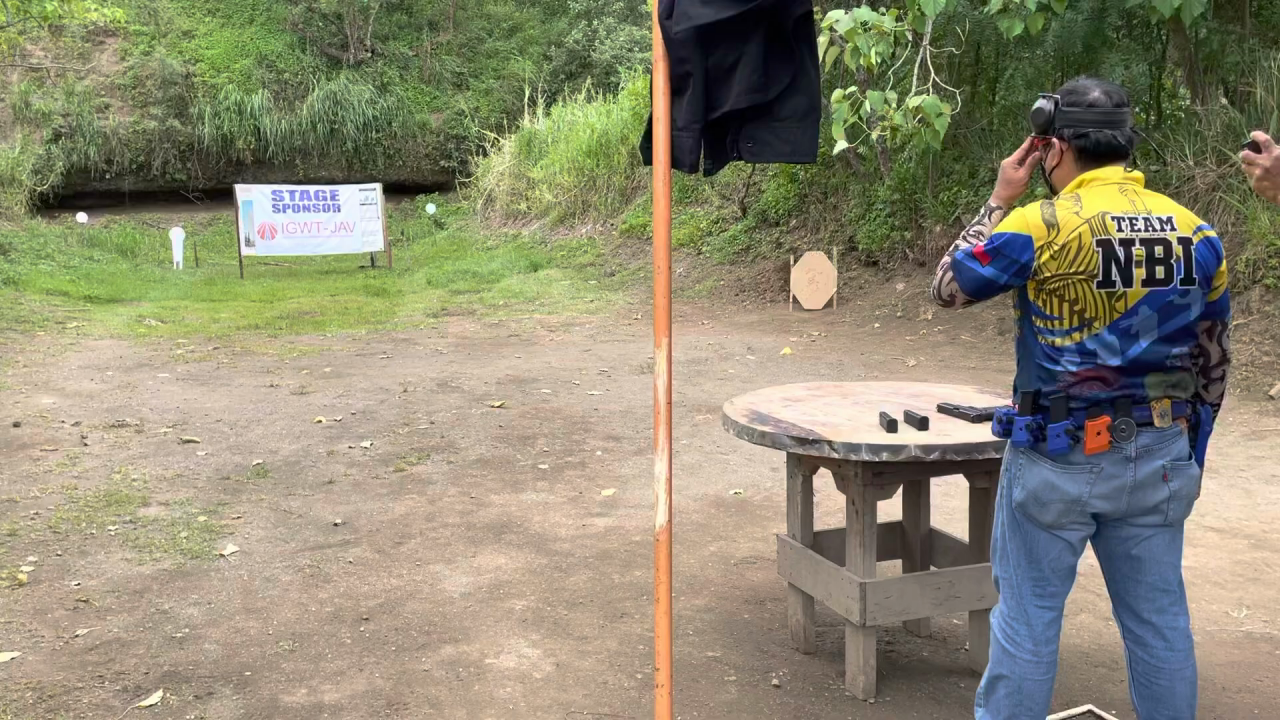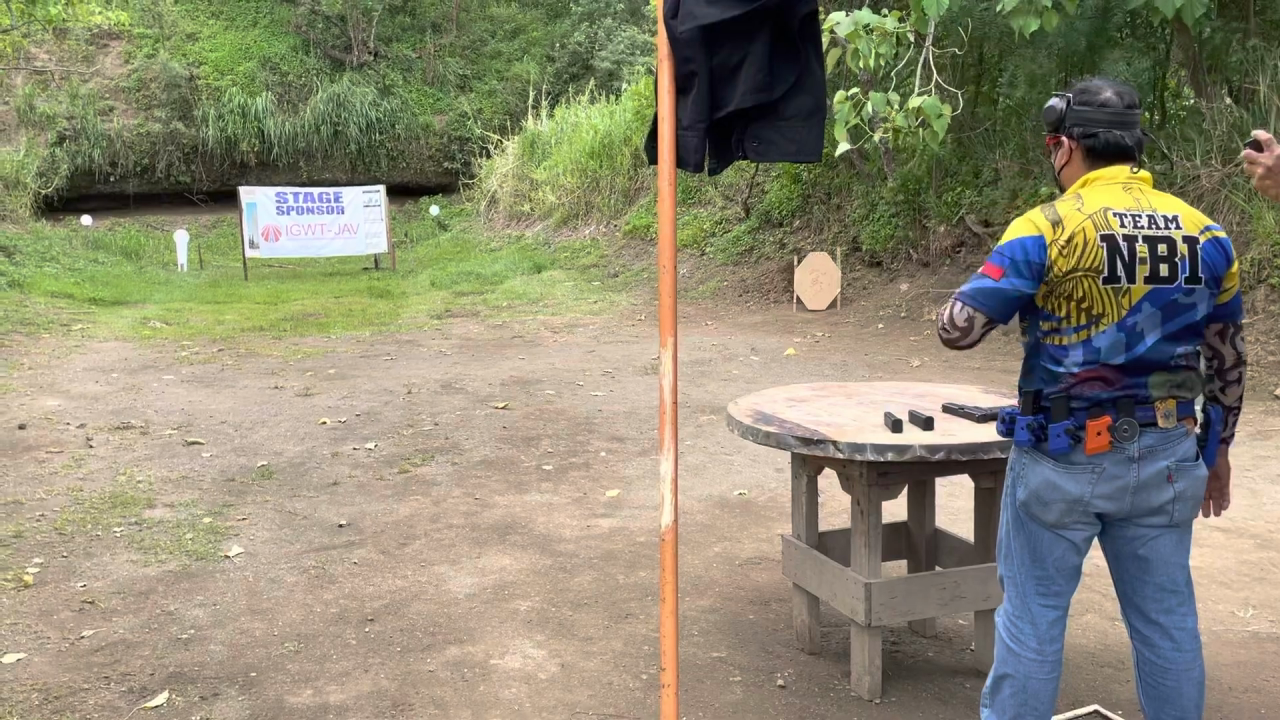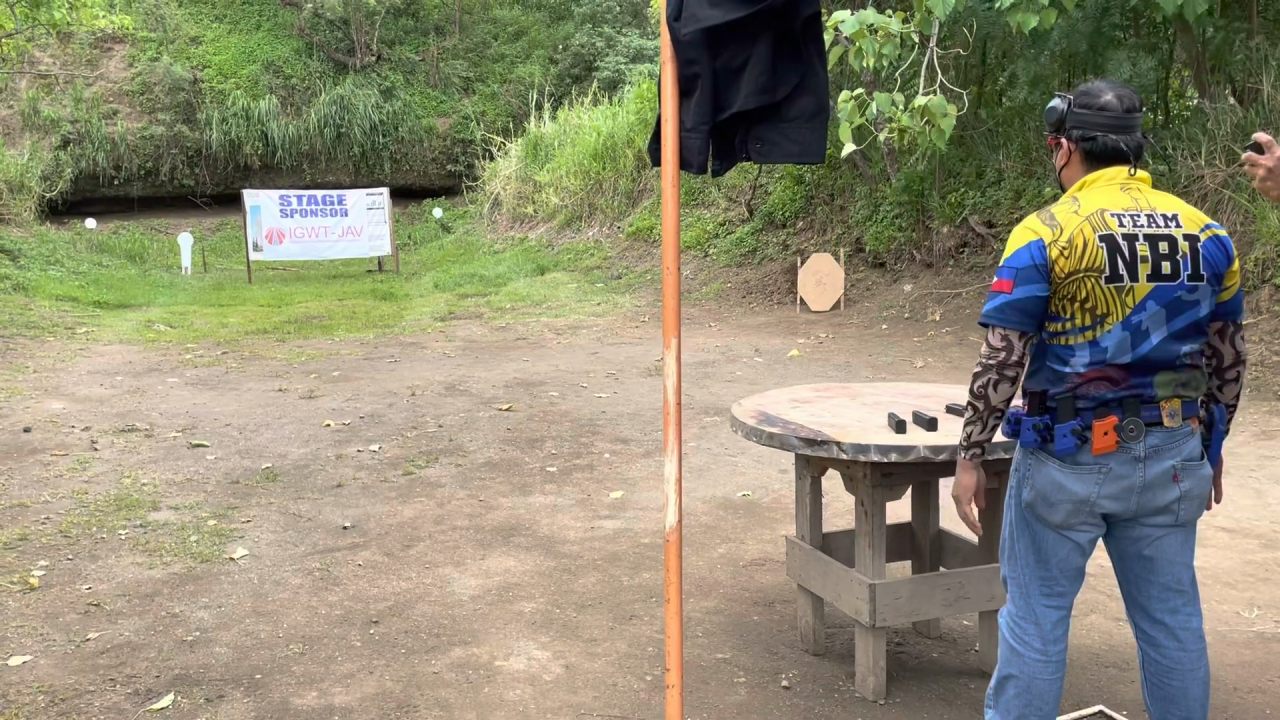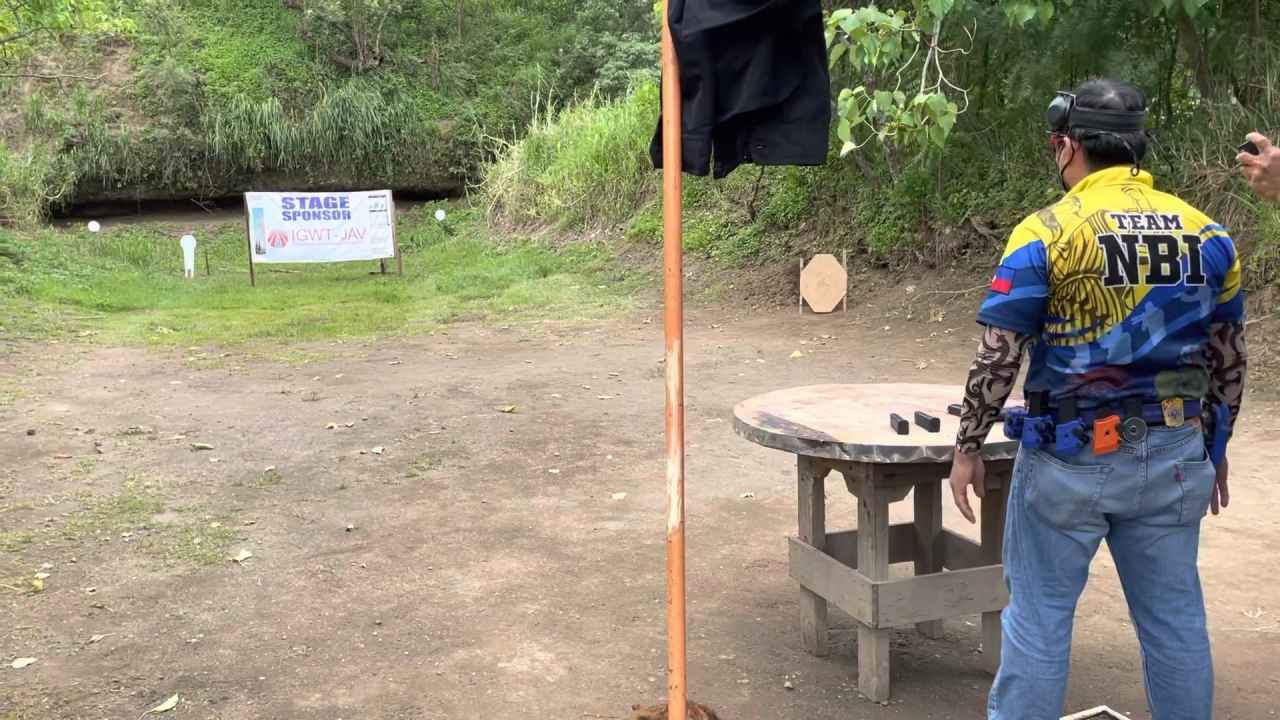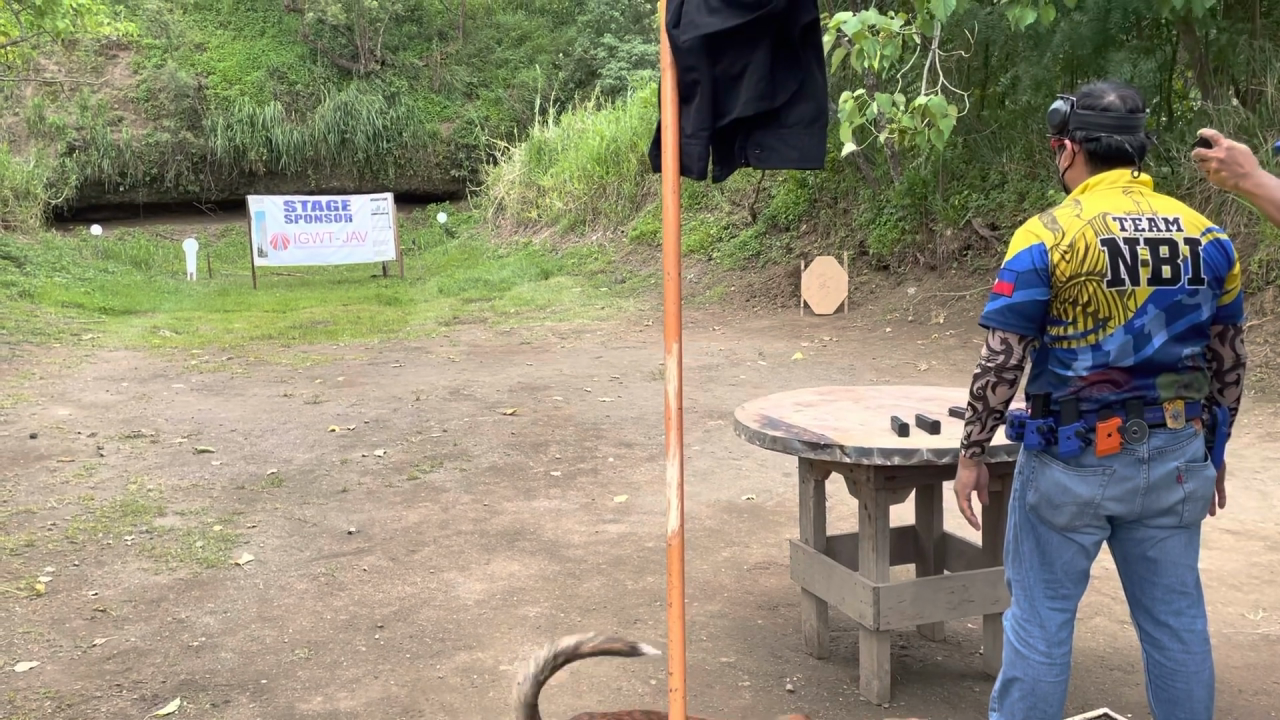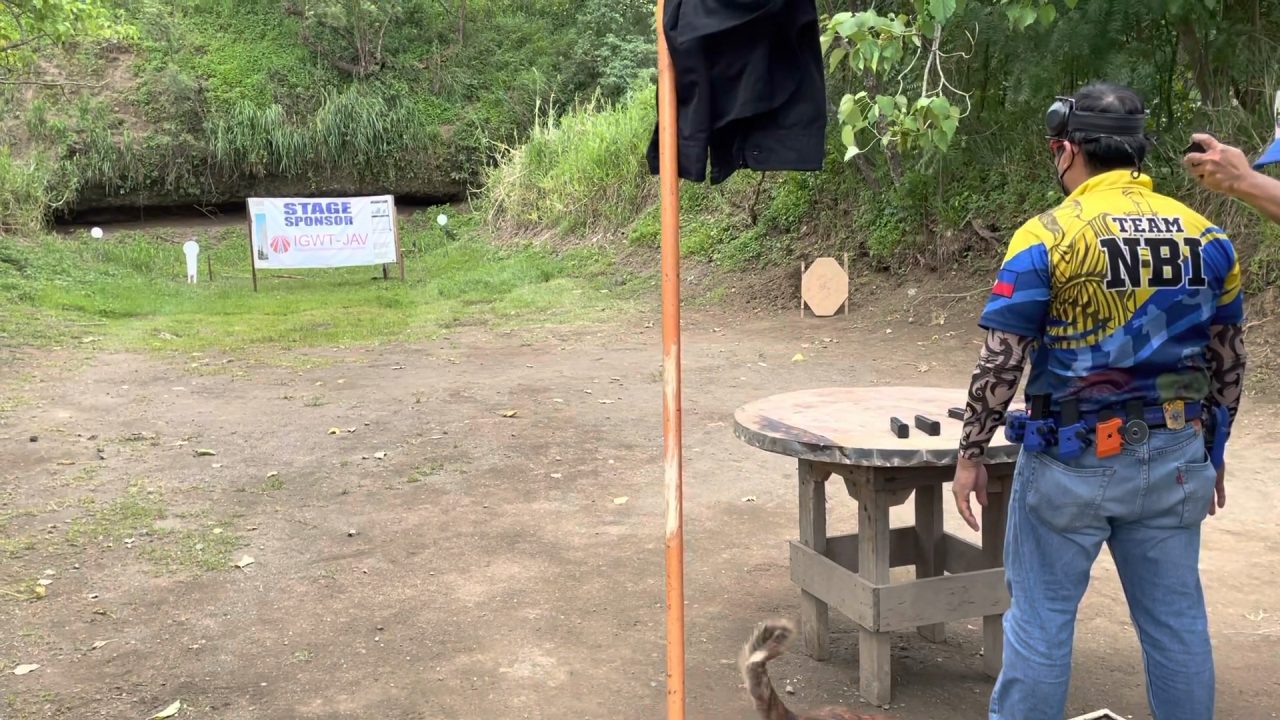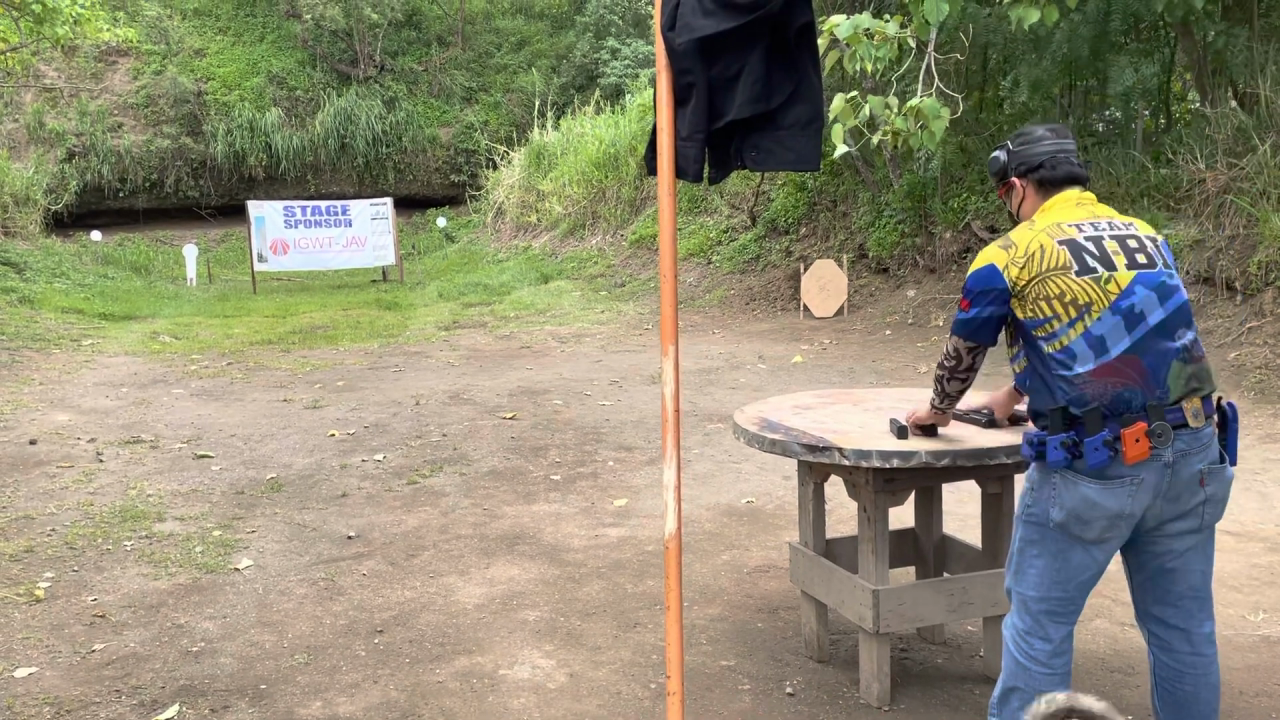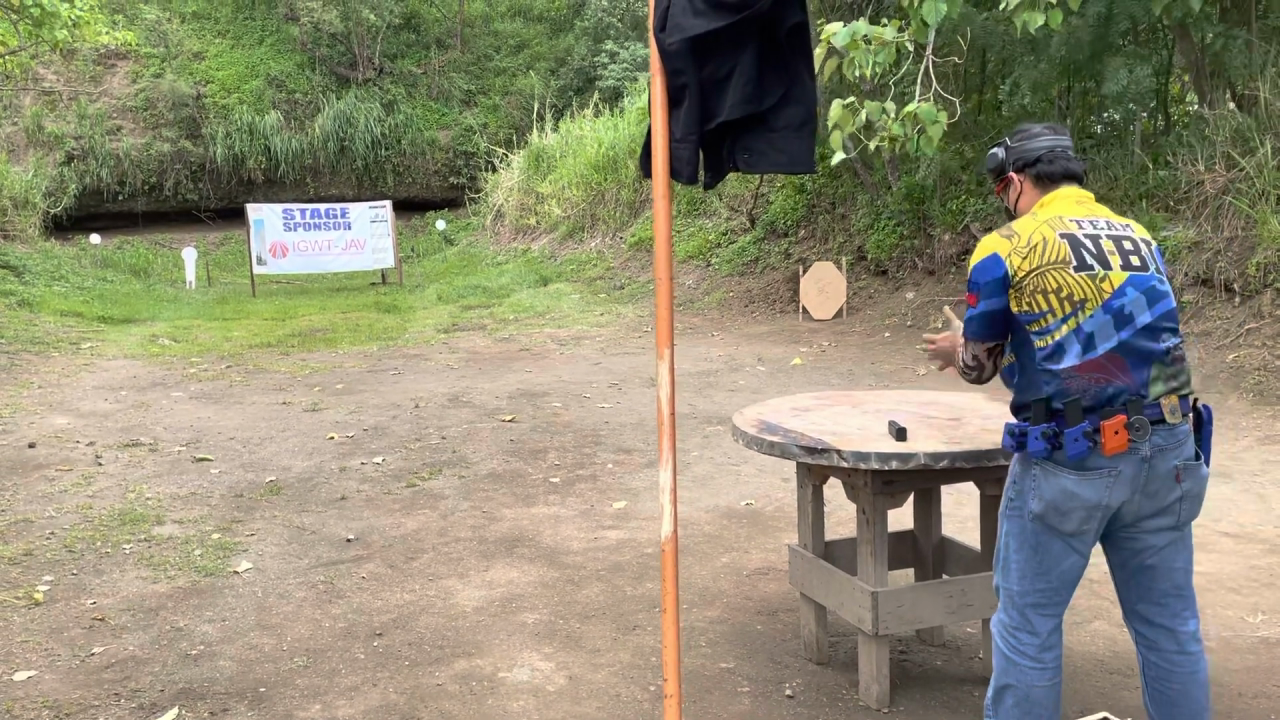
dt=0.5s
person 1, frame 1
left shoulder: (1038, 225)
right shoulder: (1196, 232)
left elbow: (948, 287)
right elbow: (1212, 356)
left wrist: (1000, 200)
right wrist: (1192, 442)
left hip: (1059, 457)
right hip: (1159, 454)
left knee: (1028, 614)
right knee: (1158, 615)
person 1, frame 2
left shoulder: (1046, 228)
right shoulder: (1205, 233)
left elbow: (958, 327)
right elbow: (1227, 358)
left wrist: (976, 293)
right wrist: (1217, 448)
left hip: (1063, 457)
right hip: (1164, 455)
left knee: (1032, 615)
right knee: (1165, 616)
person 1, frame 3
left shoulder: (1046, 232)
right shoulder: (1204, 233)
left elbow: (1002, 360)
right elbow: (1228, 357)
left wrist: (970, 455)
right wrist: (1210, 444)
left hip: (1069, 458)
right hip: (1170, 455)
left knee: (1035, 614)
right knee: (1171, 615)
person 1, frame 4
left shoulder: (1046, 233)
right shoulder: (1207, 233)
left elbow: (998, 359)
right elbow: (1228, 359)
left wrist: (967, 446)
right wrist: (1214, 446)
left hip: (1071, 457)
right hip: (1173, 455)
left knee: (1040, 614)
right knee: (1175, 615)
person 1, frame 5
left shoulder: (1047, 236)
right shoulder: (1205, 236)
left elbow: (1001, 361)
right elbow: (1228, 359)
left wrist: (971, 453)
right wrist: (1213, 449)
left hip: (1073, 460)
right hip: (1173, 457)
left knee: (1040, 616)
right knee: (1175, 617)
person 1, frame 6
left shoulder: (1047, 237)
right shoulder: (1206, 236)
left elbow: (1001, 362)
right elbow: (1228, 361)
left wrist: (970, 453)
right wrist: (1211, 449)
left hip: (1074, 460)
right hip: (1172, 457)
left knee: (1042, 617)
right knee: (1176, 618)
person 1, frame 7
left shoulder: (1007, 257)
right shoulder: (1145, 238)
left elbow: (960, 358)
left wrist: (936, 409)
left hip: (1091, 468)
right hip: (1192, 454)
left knee: (1041, 622)
right knee: (1184, 624)
person 1, frame 8
left shoulder: (1005, 248)
right shoulder: (1138, 237)
left elbow: (978, 366)
left wrist: (959, 345)
left hip: (1070, 462)
right hip: (1167, 451)
left knee: (1028, 619)
right knee: (1169, 620)
